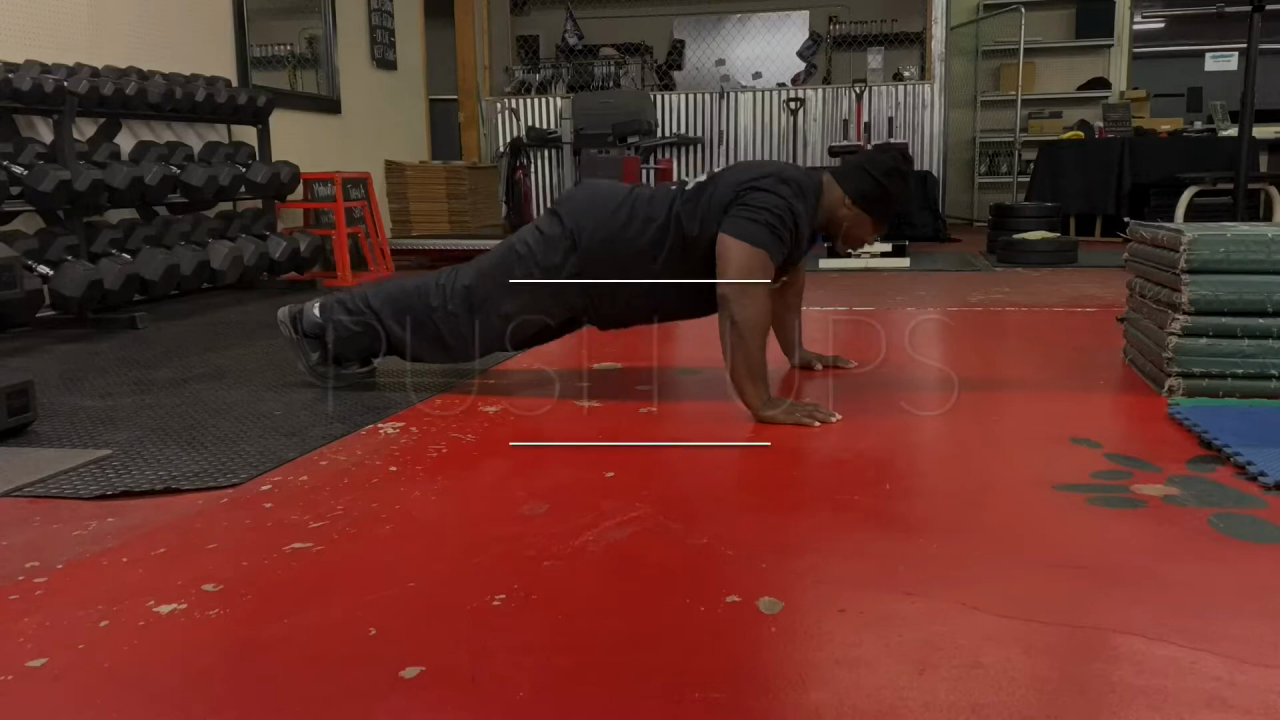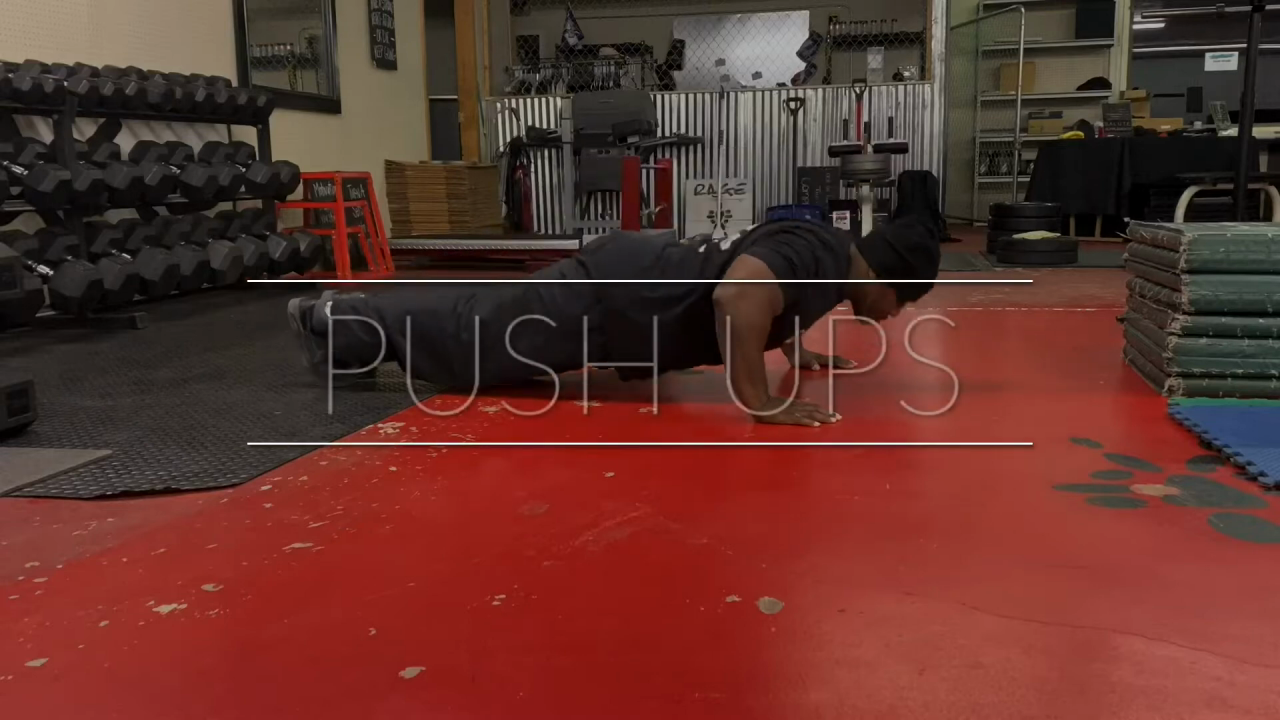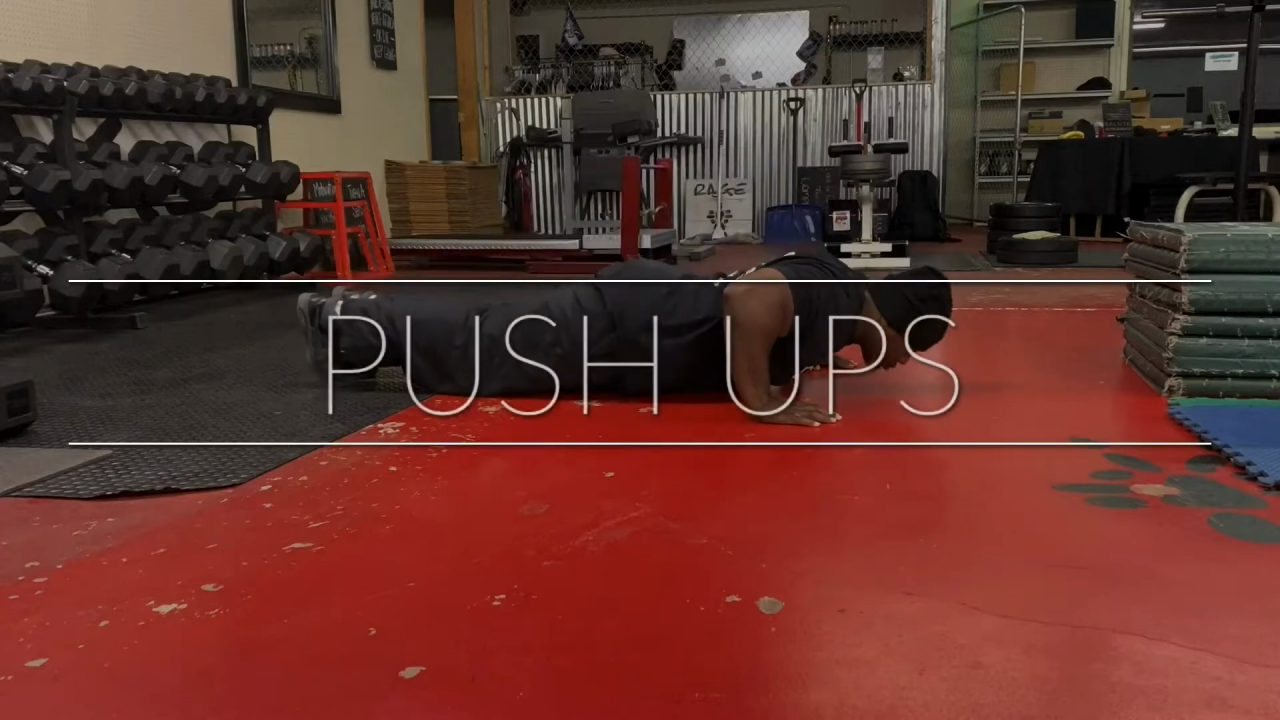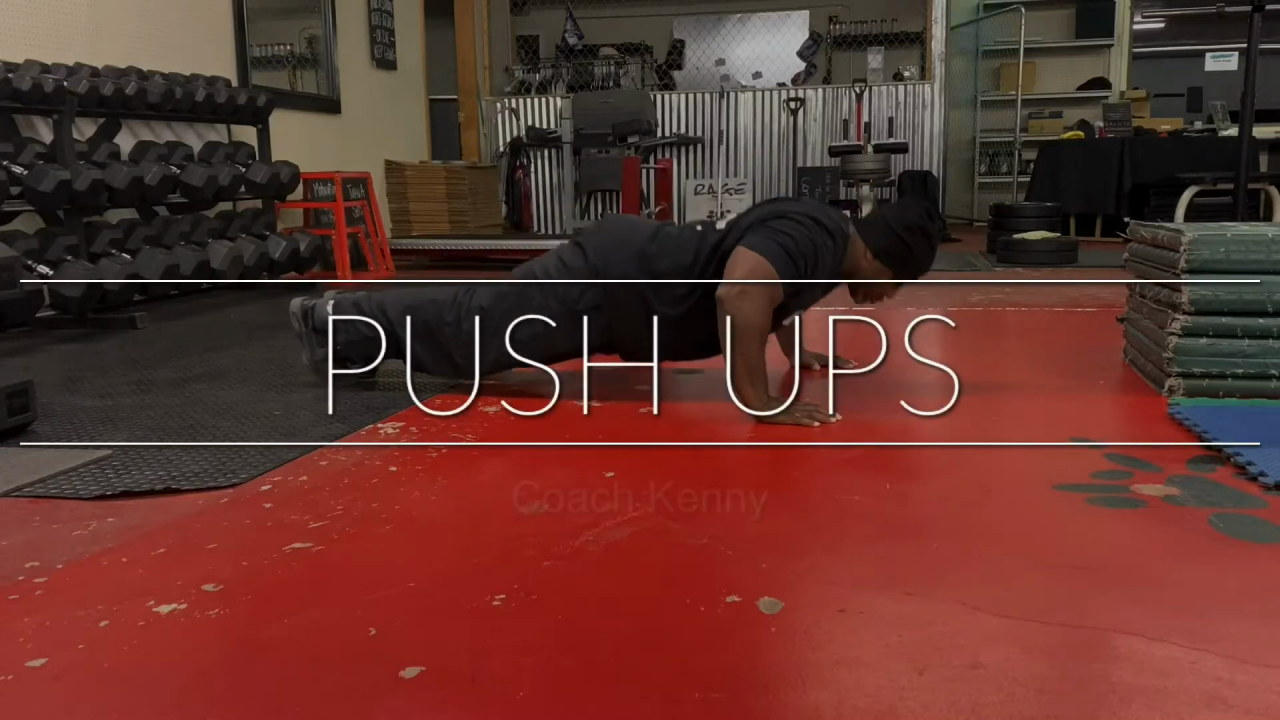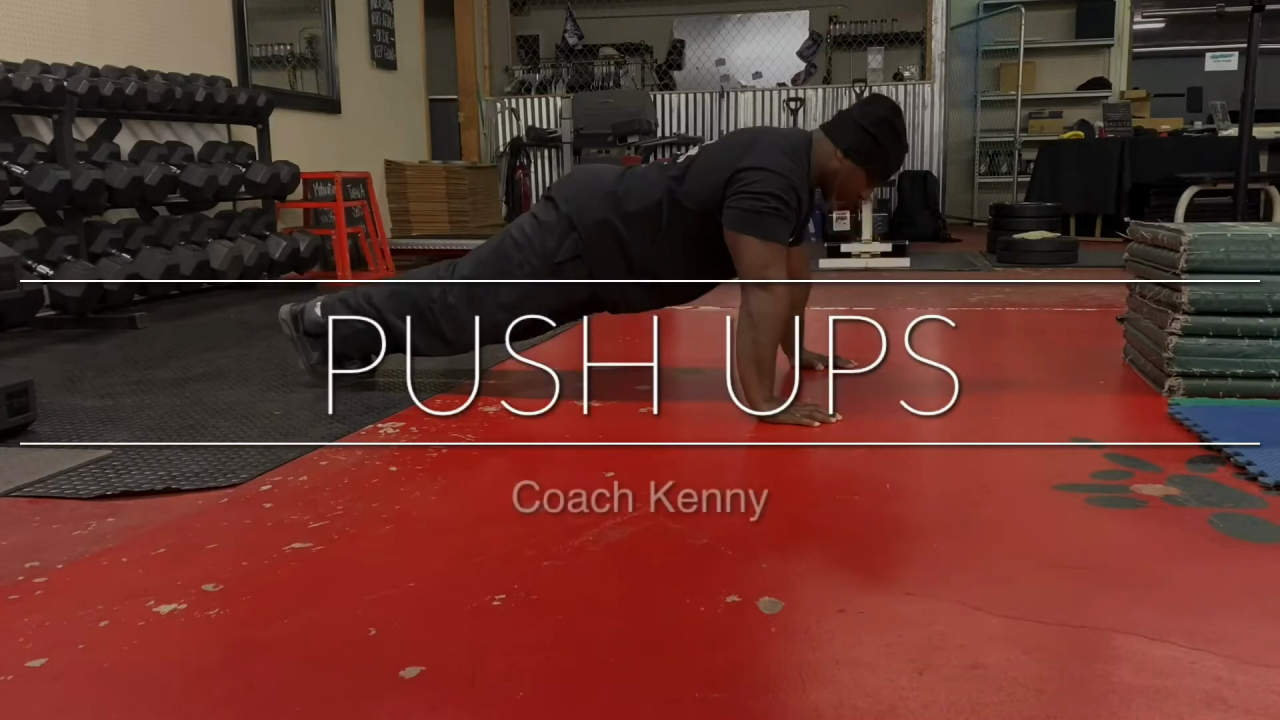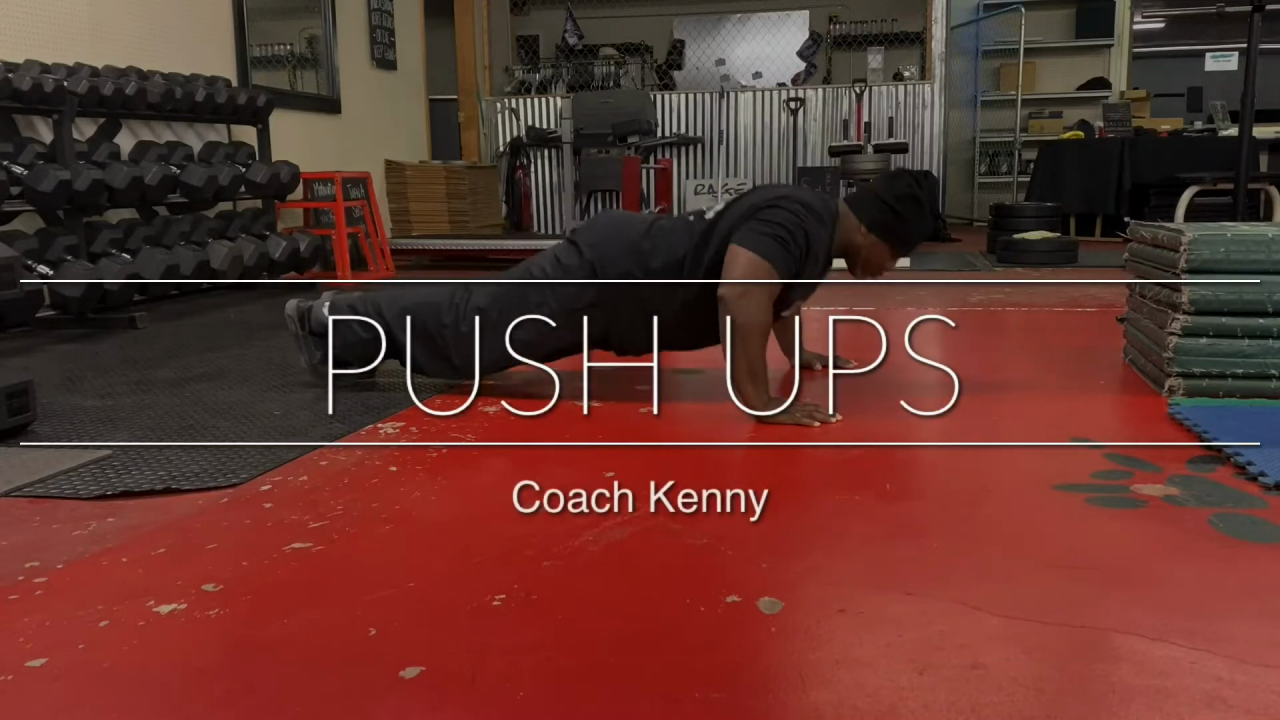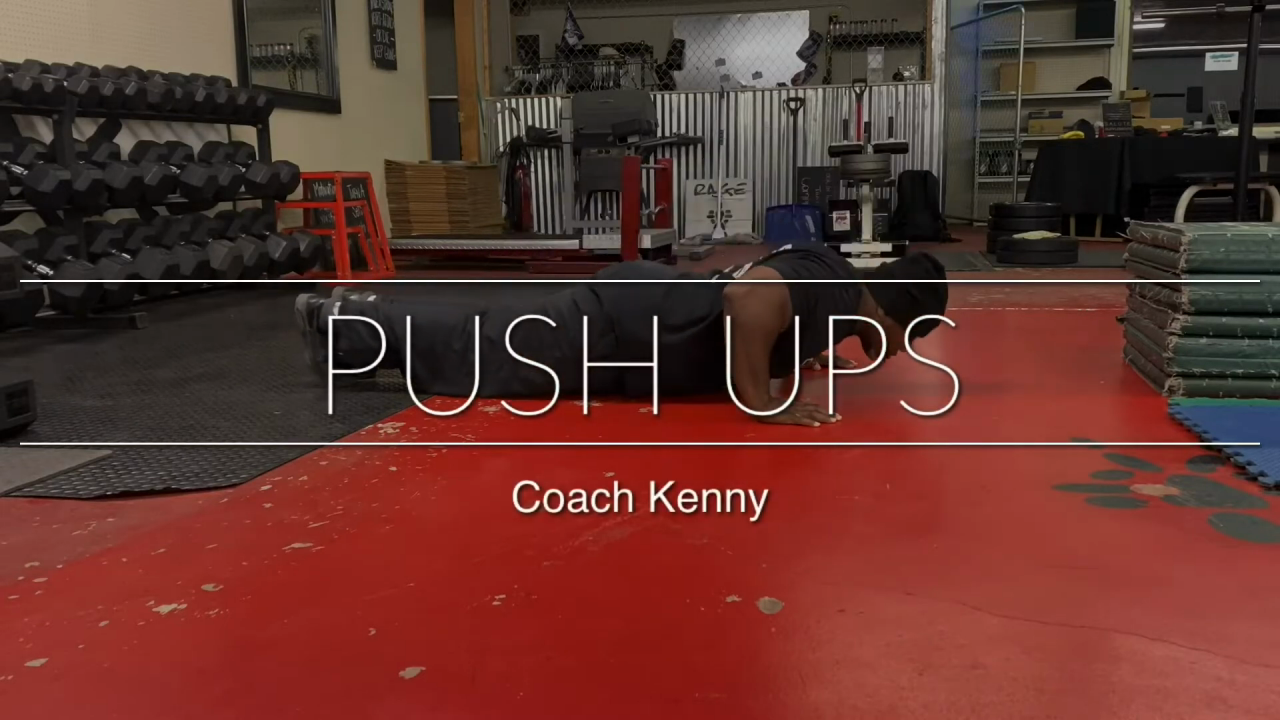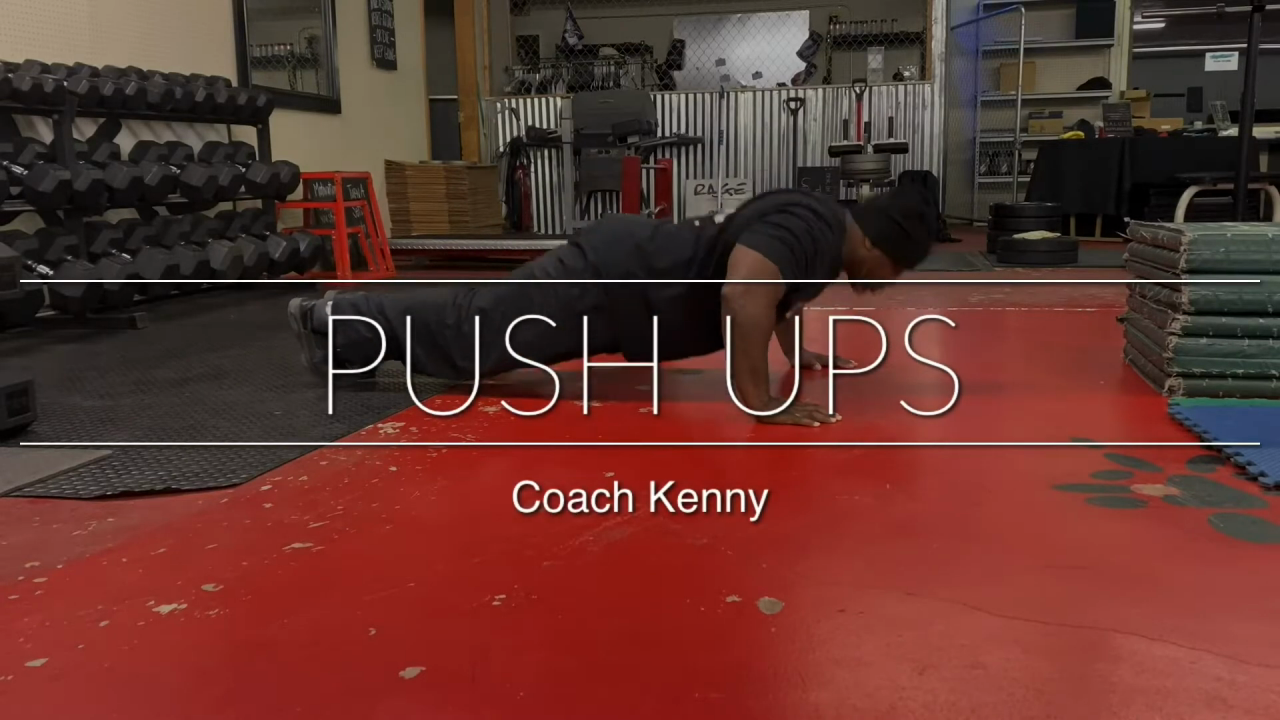
dt=0.4s
person 1, frame 1
left shoulder: (807, 201)
right shoulder: (784, 202)
left elbow: (782, 274)
right elbow: (738, 291)
left wrist: (796, 351)
right wrist: (761, 402)
left hip: (603, 251)
right hip: (584, 248)
left knee: (478, 311)
right knee: (456, 314)
left ankle: (342, 326)
right ankle: (322, 322)
person 1, frame 2
left shoulder: (830, 254)
right shoulder: (818, 260)
right elbow: (735, 297)
left wrist: (794, 347)
right wrist: (760, 403)
left hip: (629, 284)
right hip: (607, 303)
left knee: (488, 321)
right knee: (470, 337)
left ankle: (354, 312)
right ankle: (330, 319)
person 1, frame 3
left shoulder: (837, 288)
right shoulder: (836, 298)
right elbow: (746, 297)
left wrist: (804, 356)
right wrist: (759, 400)
left hip: (640, 306)
right hip: (617, 332)
left knee: (492, 328)
right knee: (476, 349)
left ankle: (363, 314)
right ankle: (338, 318)
person 1, frame 4
left shoulder: (827, 241)
right shoulder: (810, 240)
right elbow: (738, 291)
left wrist: (797, 353)
right wrist: (757, 400)
left hip: (625, 275)
right hip: (605, 280)
left knee: (480, 320)
right knee: (467, 329)
left ankle: (352, 318)
right ankle: (332, 320)
person 1, frame 5
left shoulder: (798, 167)
right shoulder: (772, 173)
left elbow: (793, 272)
right elbow: (763, 290)
left wrist: (793, 352)
right wrist: (761, 400)
left hip: (606, 238)
right hip: (583, 233)
left knee: (467, 303)
right knee: (455, 308)
left ankle: (336, 322)
right ankle: (322, 323)
person 1, frame 6
left shoulder: (817, 223)
right shoulder: (802, 227)
left elbow: (770, 280)
right elbow: (738, 292)
left wrist: (795, 350)
right wrist: (759, 401)
left hip: (624, 270)
right hip: (602, 281)
left knee: (481, 319)
right knee: (464, 330)
left ankle: (347, 311)
right ankle: (327, 320)
person 1, frame 7
left shoulder: (834, 279)
right shoulder: (833, 291)
right elbow: (745, 296)
left wrist: (800, 355)
right wrist: (759, 400)
left hip: (641, 305)
right hip: (619, 331)
left knee: (493, 334)
right knee: (472, 349)
left ankle: (361, 314)
right ankle: (336, 320)
person 1, frame 8
left shoulder: (823, 228)
right shoulder: (808, 229)
right elbow: (743, 294)
left wrist: (794, 349)
right wrist: (757, 399)
left hip: (624, 277)
right hip: (606, 282)
left knee: (481, 322)
right knee: (468, 332)
left ankle: (355, 312)
right ankle: (331, 321)
